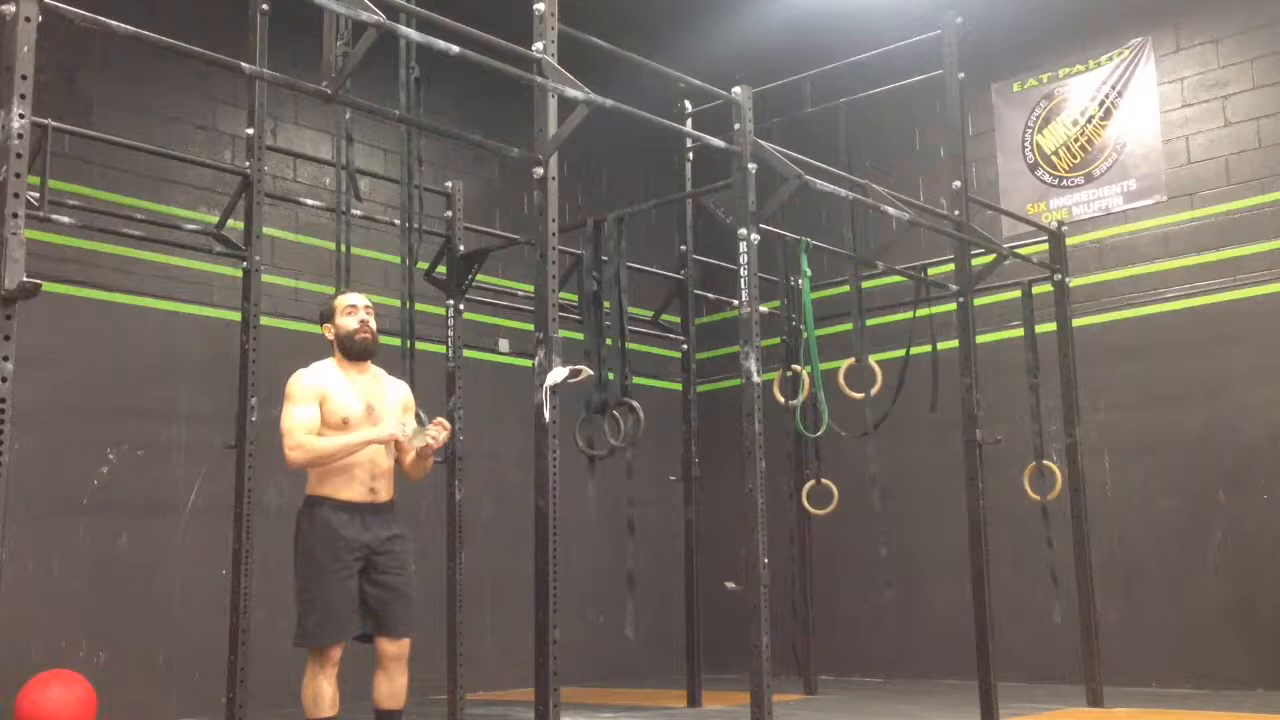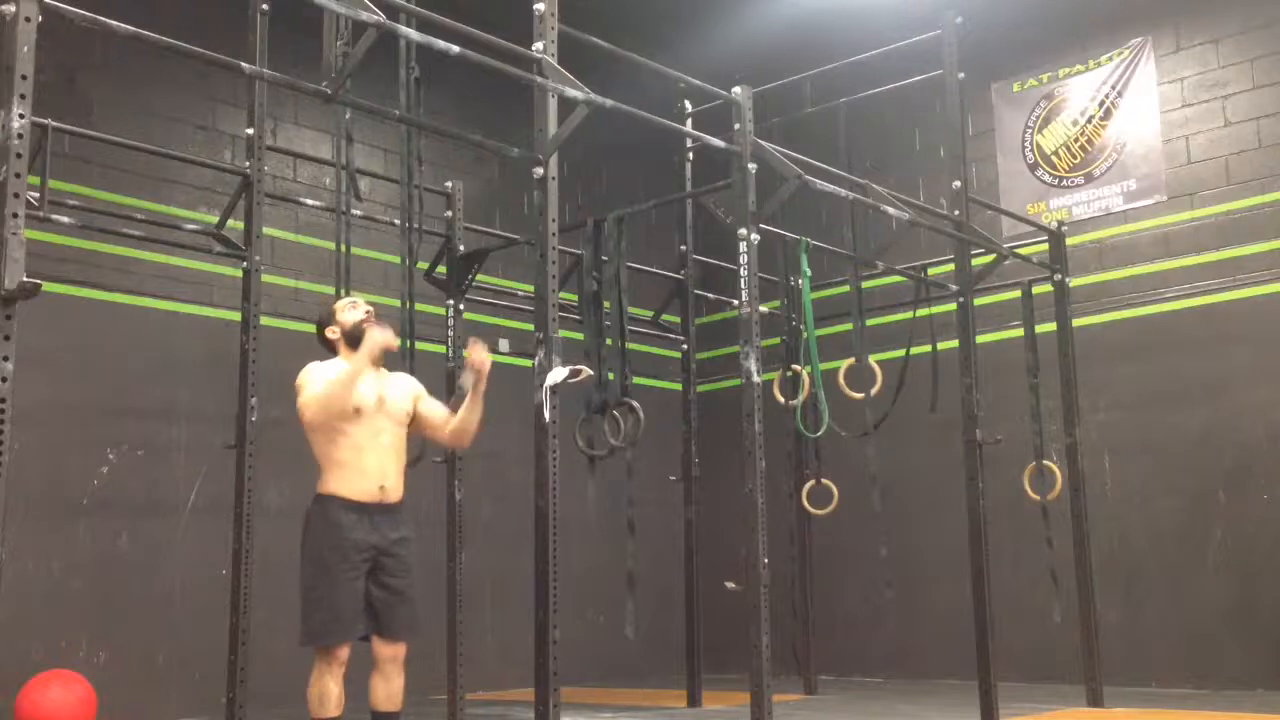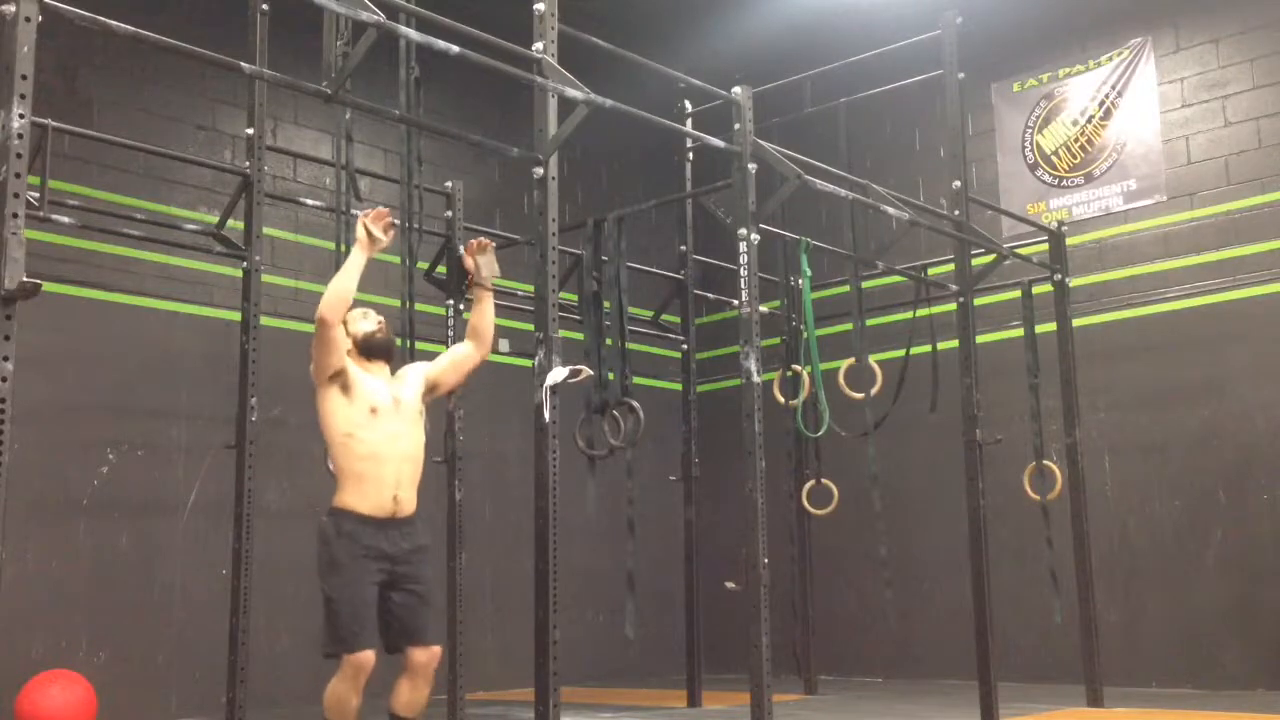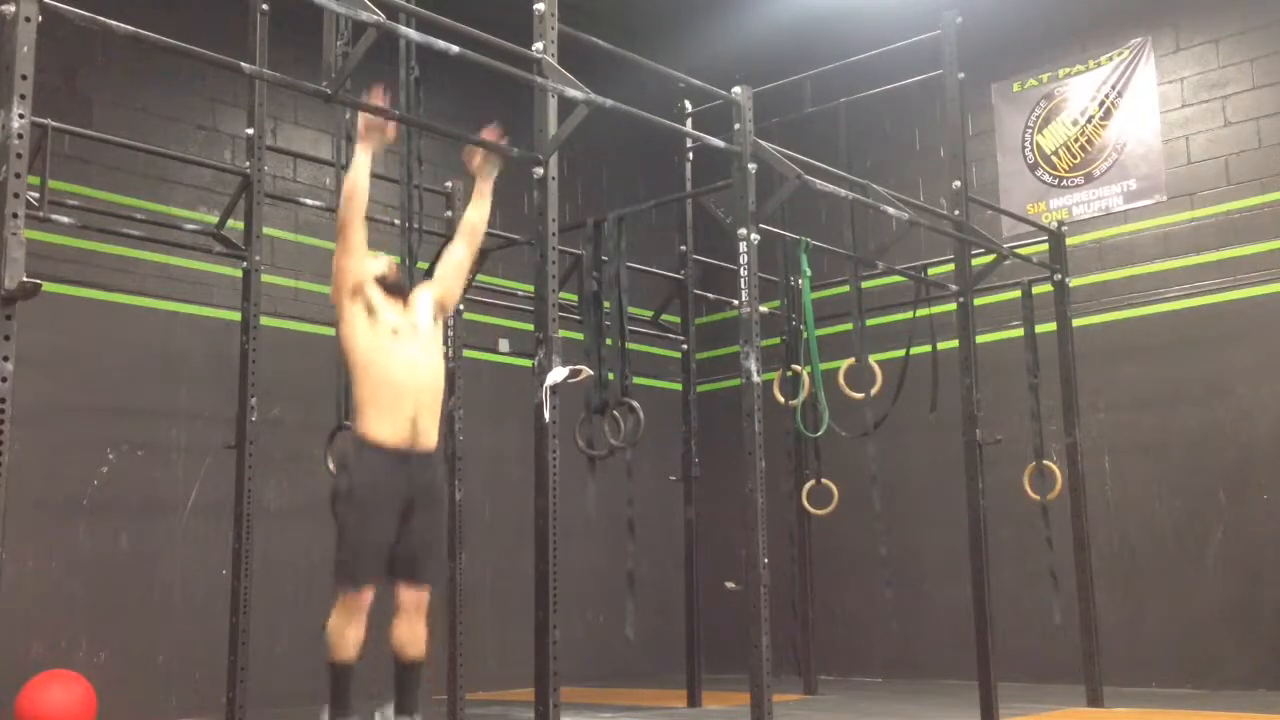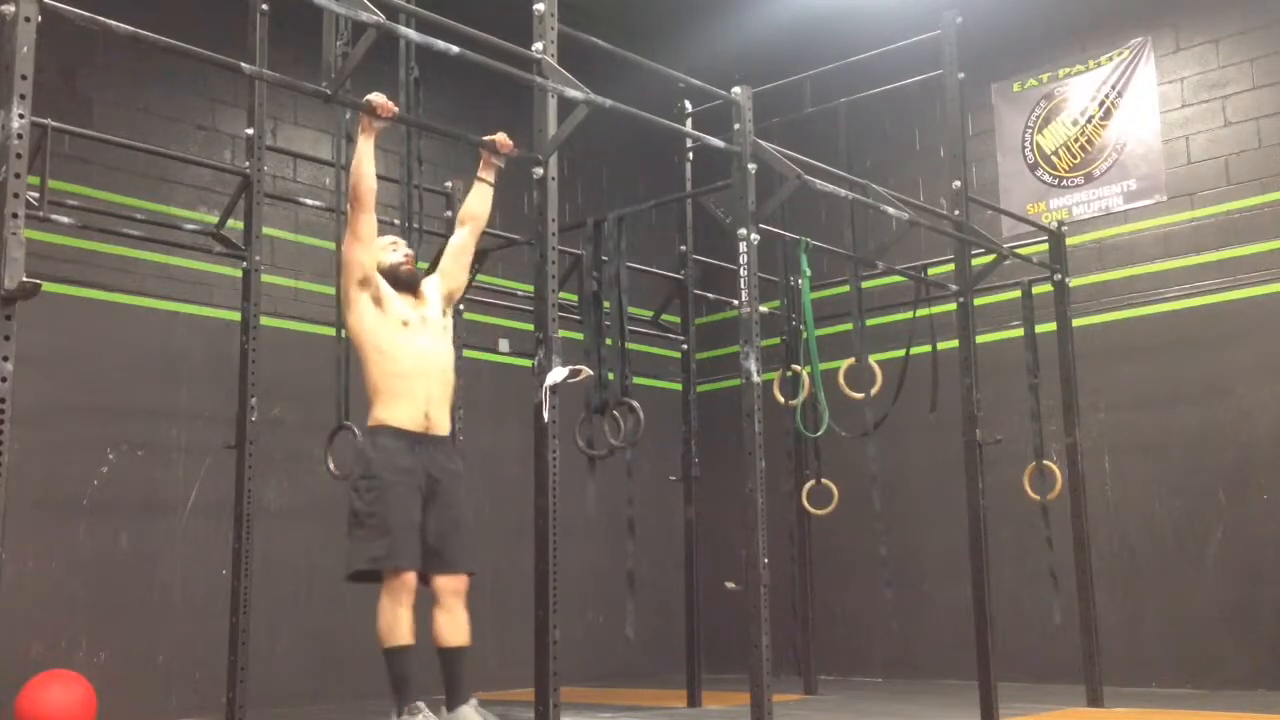
dt=0.4s
person 1, frame 1
left shoulder: (398, 389)
right shoulder: (310, 380)
left elbow: (411, 470)
right elbow: (296, 451)
left wrist: (427, 449)
right wrist: (368, 436)
left hip: (385, 525)
right hip: (329, 523)
left knee: (395, 647)
right knee: (327, 652)
person 1, frame 2
left shoulder: (403, 384)
right shoulder: (318, 374)
left elbow: (458, 437)
right elbow: (315, 417)
left wrist: (476, 384)
right wrist: (362, 357)
left hip: (392, 524)
right hip: (338, 521)
left knee: (392, 651)
right knee: (335, 652)
person 1, frame 3
left shoulder: (416, 379)
right shoulder: (339, 379)
left elbow: (479, 344)
right elbow: (328, 315)
left wrist: (481, 280)
right wrist: (362, 250)
left hip: (407, 538)
right hip: (353, 537)
left knee: (424, 657)
right knee: (359, 659)
person 1, frame 4
left shoulder: (430, 304)
right shoulder: (358, 305)
left elbow: (468, 239)
right elbow: (349, 223)
left wrist: (483, 176)
right wrist: (364, 148)
left hip: (422, 469)
right hip: (372, 465)
left knee: (415, 595)
right knee: (356, 592)
person 1, frame 5
left shoulder: (437, 294)
right shoulder: (368, 294)
left elbow: (468, 227)
right elbow: (361, 208)
left wrist: (487, 170)
right wrist: (367, 133)
left hip: (442, 454)
right hip: (391, 451)
left knee: (453, 585)
right knee: (401, 581)
